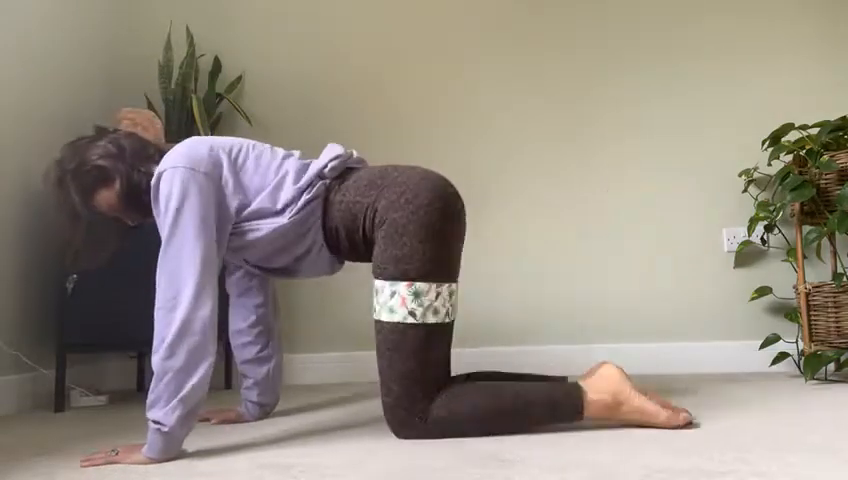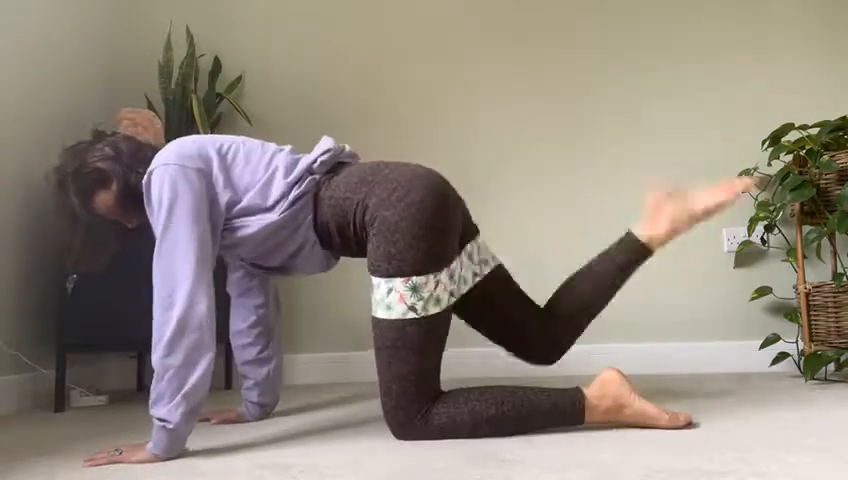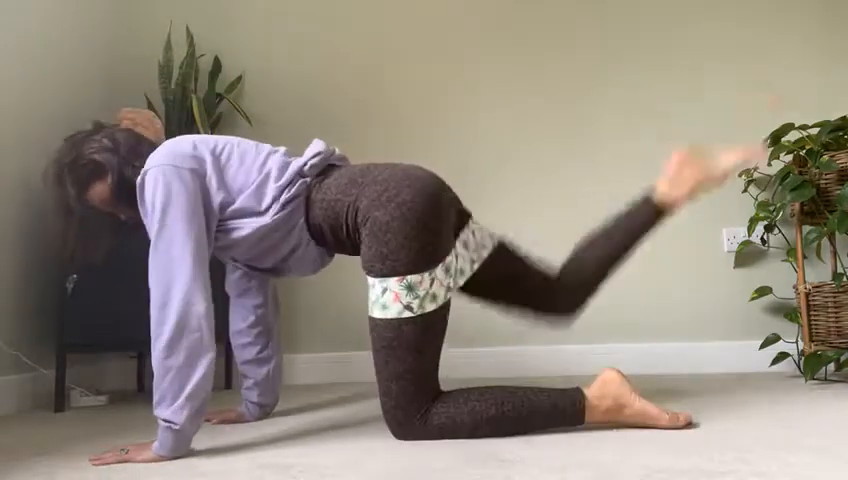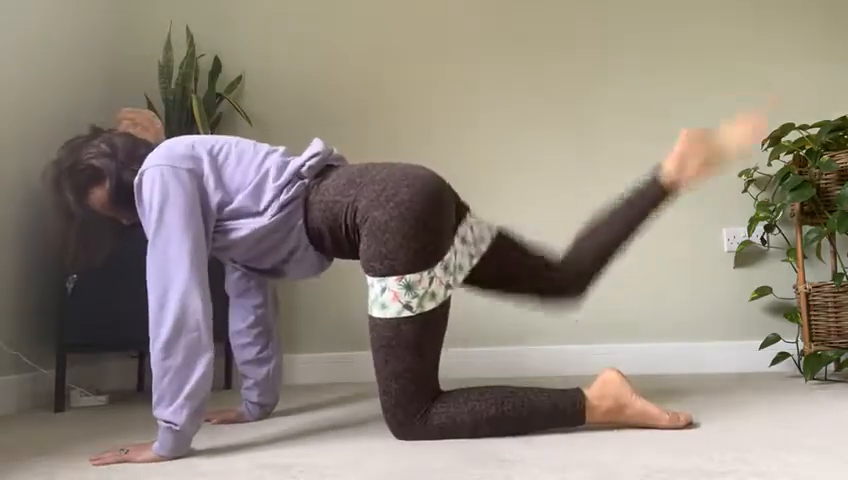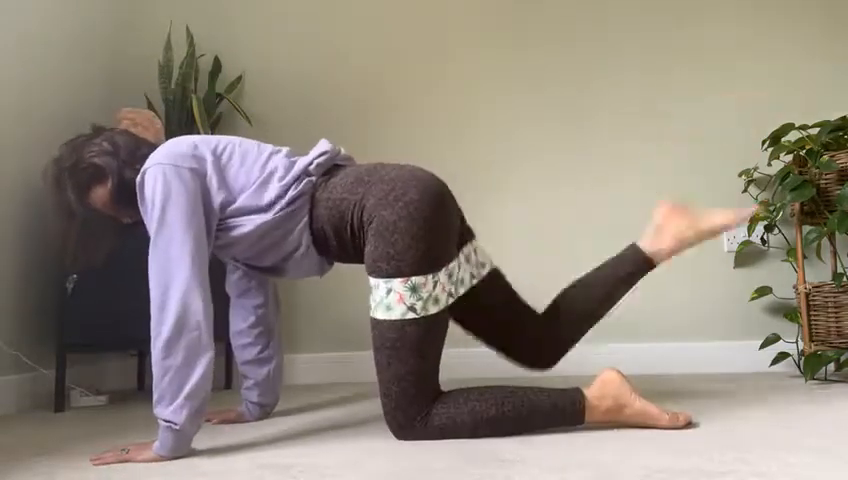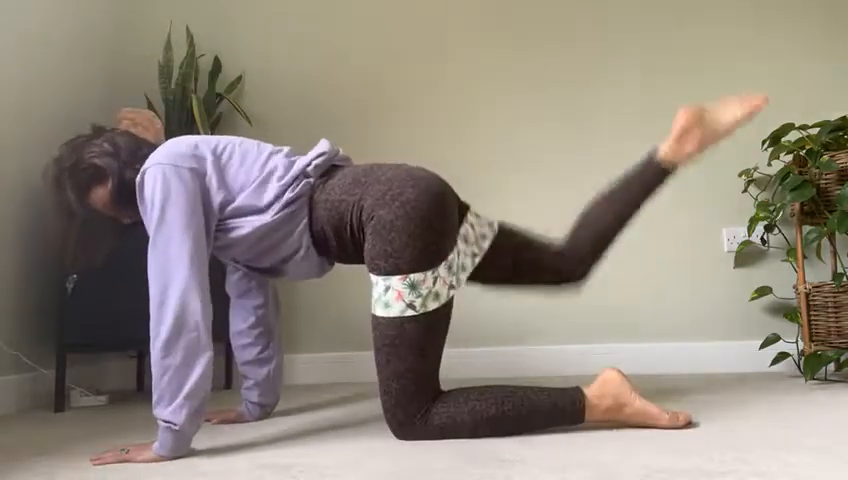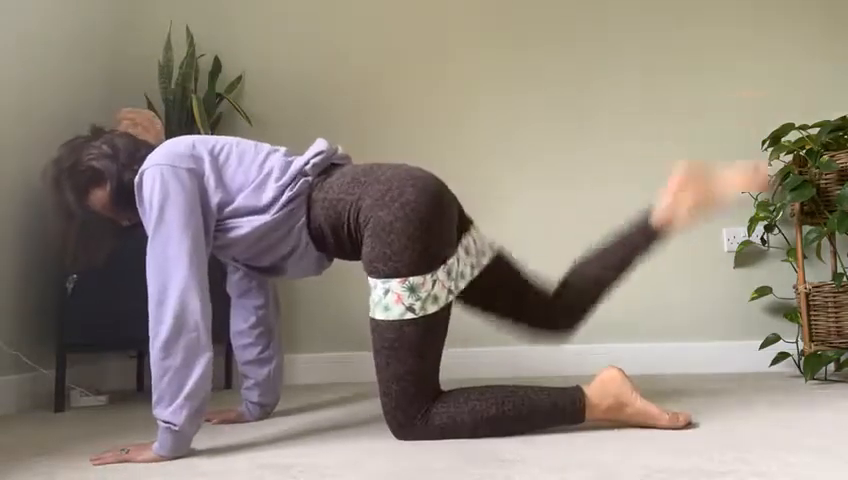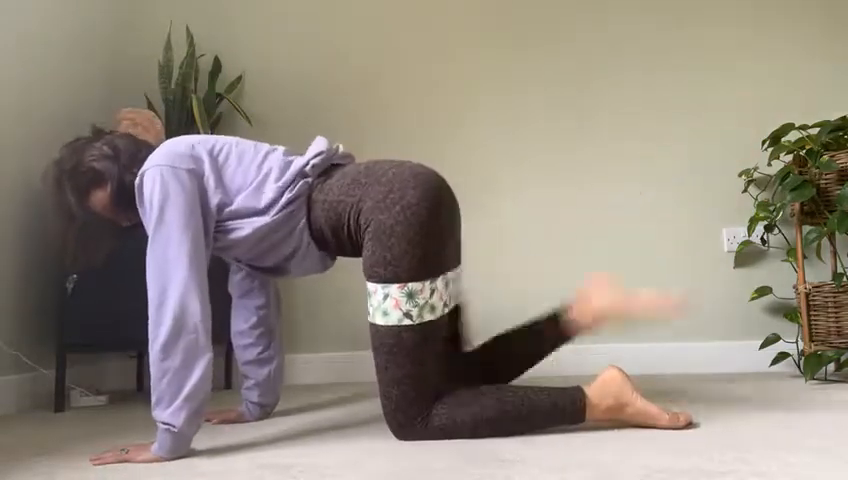
dt=0.1s
person 1, frame 1
left shoulder: (181, 173)
right shoulder: (203, 176)
left elbow: (187, 309)
right elbow: (246, 286)
left wrist: (160, 438)
right wrist: (255, 401)
left hip: (407, 207)
right hip: (398, 215)
left knee: (412, 414)
right knee: (426, 397)
left ankle: (597, 396)
right ankle: (585, 386)
person 1, frame 2
left shoulder: (171, 170)
right shoulder: (201, 175)
left elbow: (183, 306)
right elbow: (249, 284)
left wrist: (165, 438)
right wrist: (257, 400)
left hip: (399, 207)
right hip: (411, 201)
left knee: (412, 417)
right knee: (544, 339)
left ankle: (600, 401)
right ankle: (658, 224)
person 1, frame 3
left shoulder: (165, 169)
right shoulder: (200, 175)
left elbow: (181, 307)
right elbow: (247, 284)
left wrist: (170, 438)
right wrist: (256, 400)
left hip: (391, 209)
right hip: (407, 201)
left knee: (412, 417)
right knee: (558, 298)
left ankle: (599, 401)
right ankle: (667, 190)
person 1, frame 4
left shoulder: (164, 172)
right shoulder: (202, 180)
left elbow: (180, 307)
right elbow: (247, 284)
left wrist: (171, 435)
right wrist: (257, 399)
left hip: (390, 210)
right hip: (407, 202)
left knee: (411, 417)
right knee: (559, 282)
left ankle: (601, 400)
right ankle: (675, 170)
person 1, frame 5
left shoulder: (166, 170)
right shoulder: (201, 179)
left elbow: (180, 307)
right elbow: (249, 285)
left wrist: (172, 436)
right wrist: (258, 400)
left hip: (395, 212)
right hip: (409, 204)
left knee: (413, 418)
right knee: (543, 343)
left ankle: (601, 401)
right ankle: (660, 238)
person 1, frame 6
left shoulder: (164, 171)
right shoulder: (201, 177)
left elbow: (179, 306)
right elbow: (249, 284)
left wrist: (170, 436)
right wrist: (257, 400)
left hip: (393, 210)
right hip: (407, 202)
left knee: (411, 416)
right knee: (564, 268)
left ankle: (600, 399)
right ankle: (673, 151)
person 1, frame 7
left shoulder: (162, 171)
right shoulder: (200, 176)
left elbow: (178, 308)
right elbow: (249, 284)
left wrist: (170, 437)
right wrist: (258, 400)
left hip: (391, 211)
right hip: (406, 203)
left knee: (411, 417)
right knee: (555, 314)
left ankle: (599, 400)
right ankle: (671, 206)
person 1, frame 8
left shoulder: (165, 172)
right shoulder: (198, 178)
left elbow: (177, 306)
right elbow: (251, 284)
left wrist: (169, 437)
right wrist: (258, 400)
left hip: (400, 204)
right hip: (407, 206)
left knee: (412, 419)
right knee: (444, 386)
left ankle: (598, 398)
right ankle: (578, 315)
